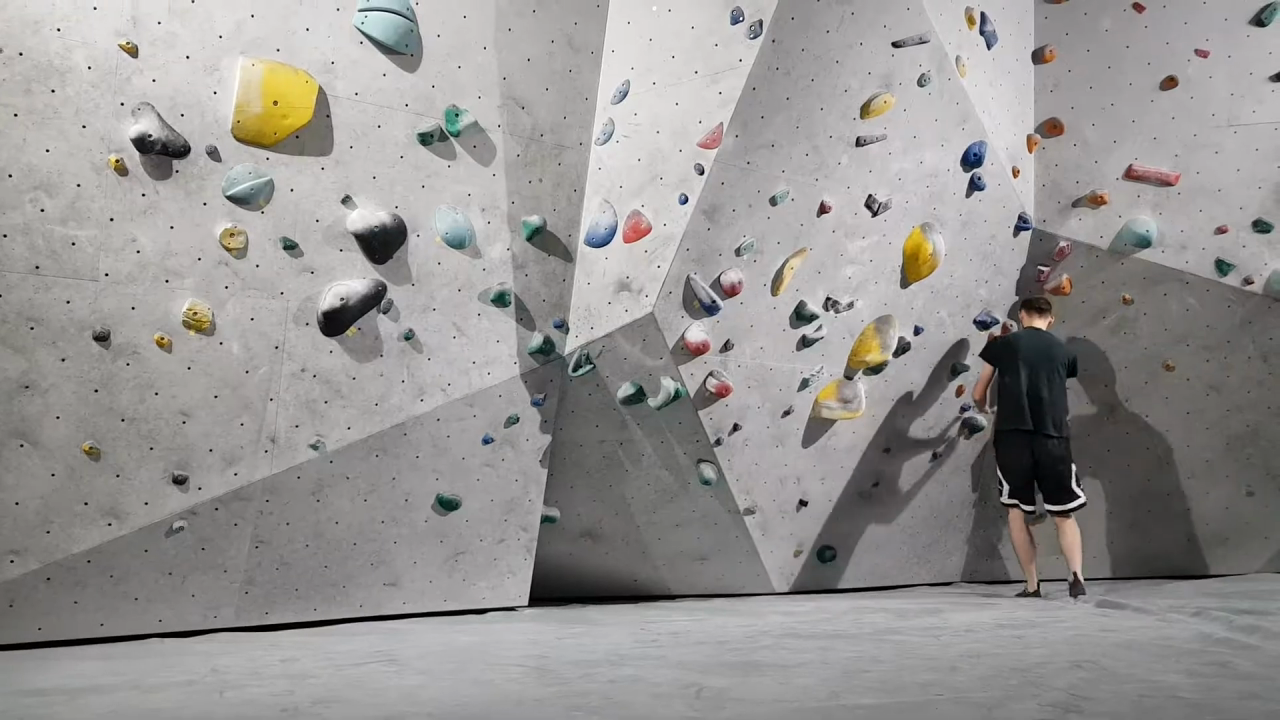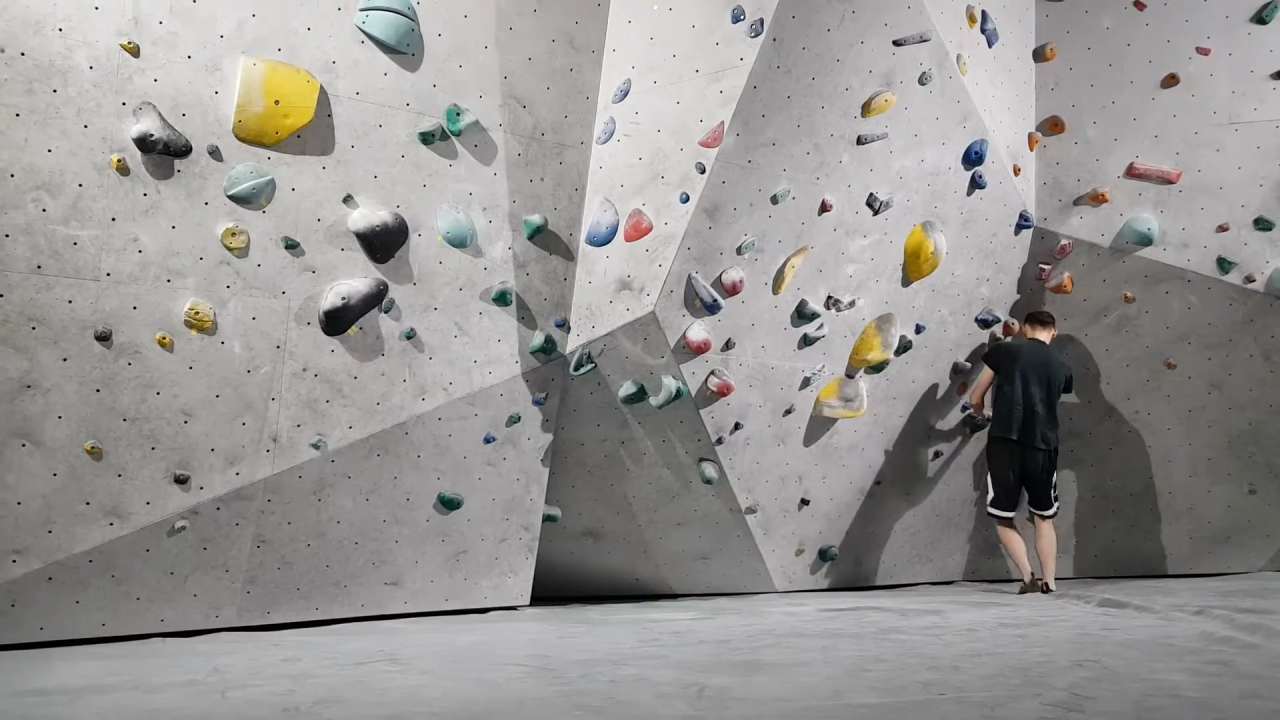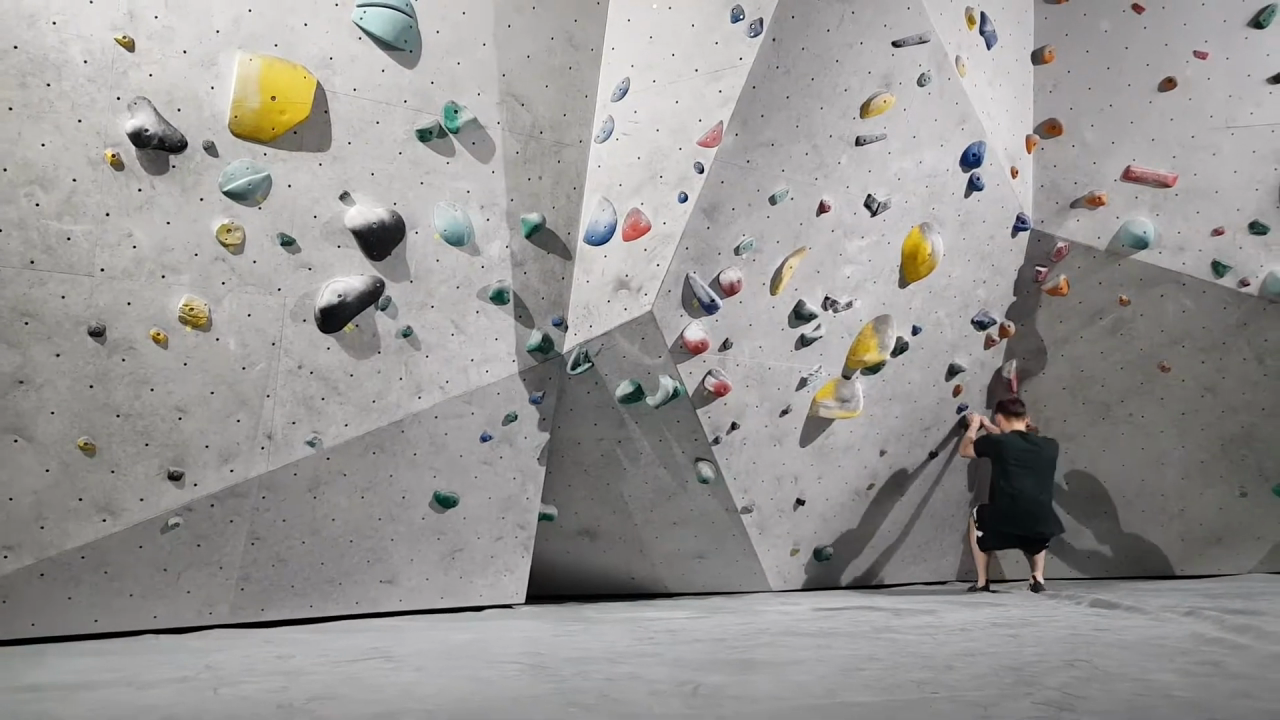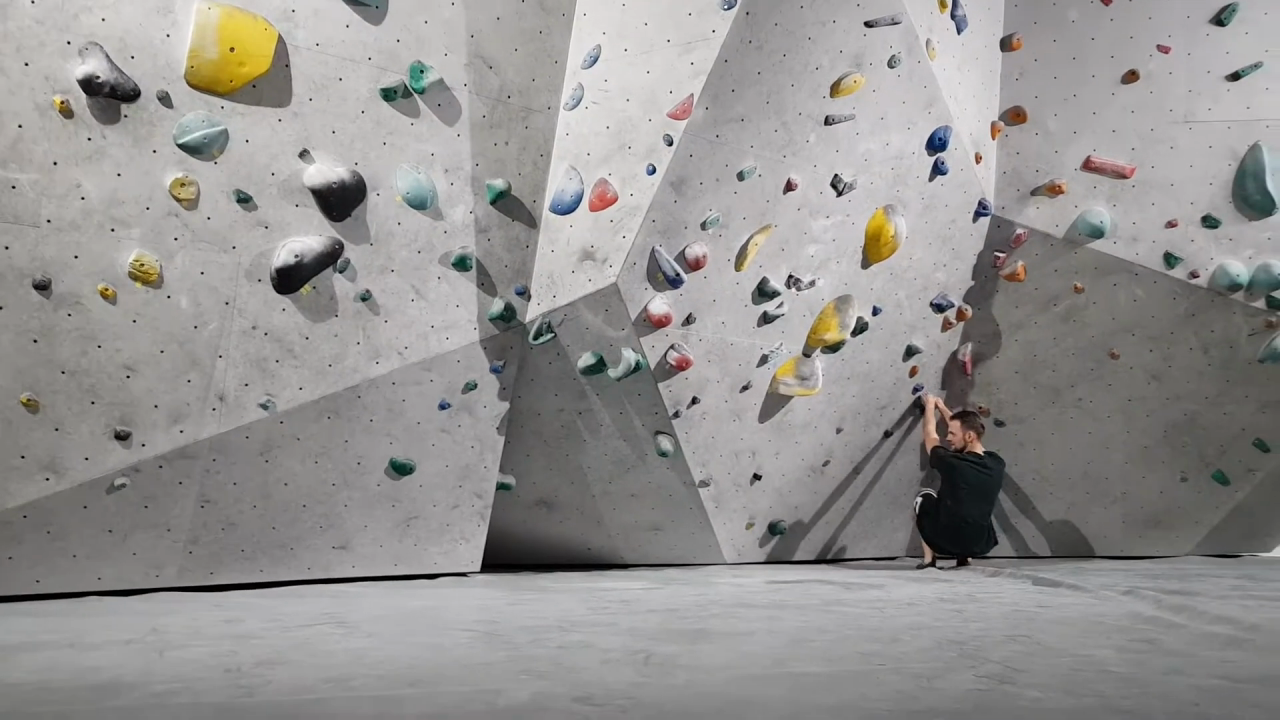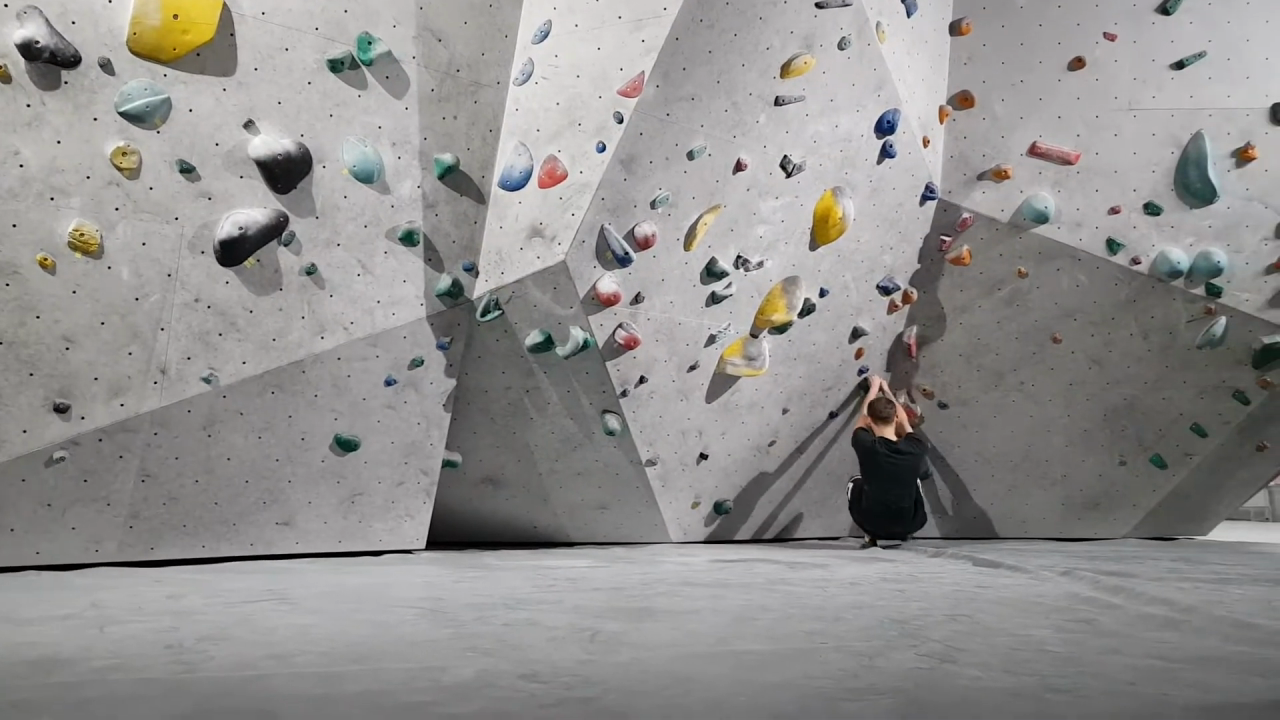
dt=0.7s
person 1, frame 1
left shoulder: (1001, 344)
right shoulder: (1065, 351)
left elbow: (978, 395)
left wrist: (986, 409)
left hip: (1013, 436)
right hip: (1054, 438)
left knee: (1017, 511)
right knee: (1064, 514)
left ankle: (1031, 586)
right ankle: (1076, 575)
person 1, frame 2
left shoulder: (1003, 350)
right shoulder: (1063, 367)
left elbow: (976, 399)
left wrist: (981, 414)
left hip: (1006, 441)
right hip: (1044, 446)
left knee: (1003, 518)
right knee: (1043, 517)
left ankle: (1027, 577)
right ankle: (1049, 584)
person 1, frame 3
left shoulder: (996, 443)
right shoulder: (1050, 446)
left elbow: (964, 450)
left wrist: (974, 425)
right wrist: (989, 427)
left hip: (1004, 525)
right hip: (1042, 530)
left knee: (977, 517)
left ankle: (982, 582)
right ankle: (1038, 579)
person 1, frame 4
left shoulder: (952, 463)
right shoulder: (997, 464)
left elbow: (930, 435)
left wrist: (930, 405)
right wrist: (942, 408)
left hip: (944, 541)
right hip: (979, 545)
left knee: (923, 497)
left ankle: (928, 560)
right ankle: (965, 557)
person 1, frame 5
left shoulder: (866, 446)
right shoulder: (916, 448)
left elbow: (863, 417)
right elbow: (903, 421)
left wrist: (874, 387)
right wrist: (886, 390)
left hip: (873, 523)
right hip: (909, 524)
left knee: (855, 483)
left ankle: (870, 539)
